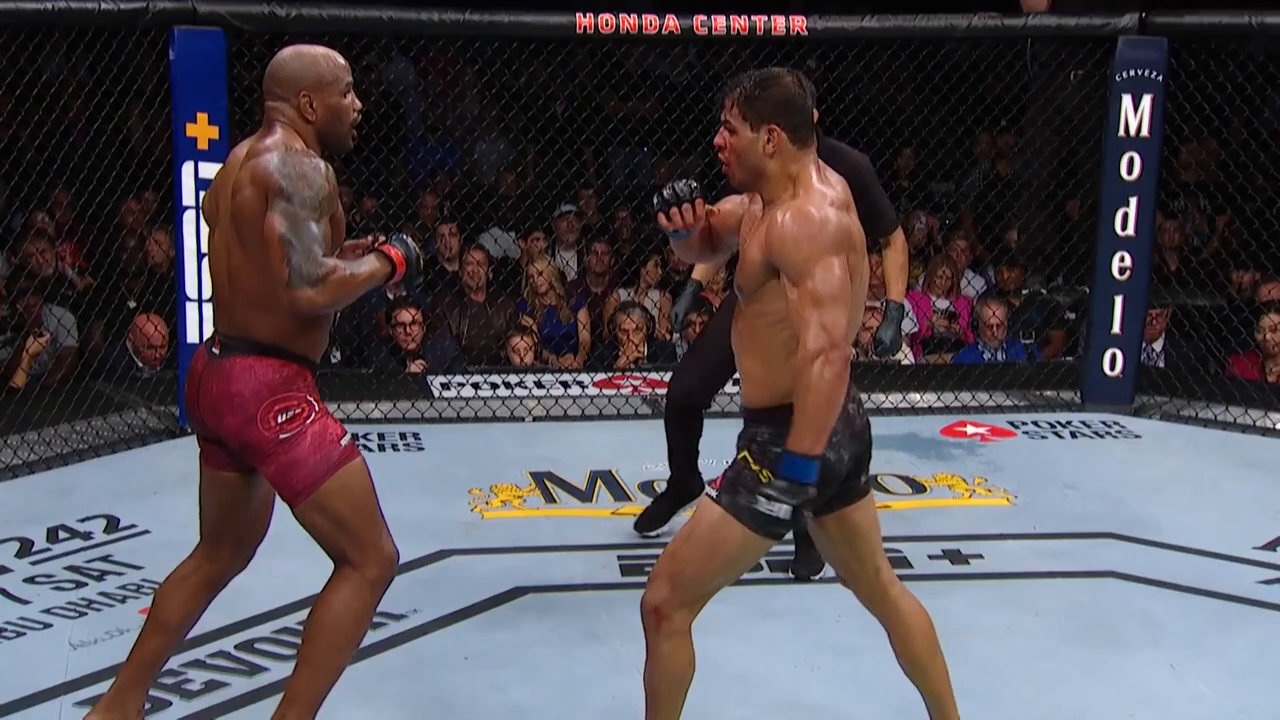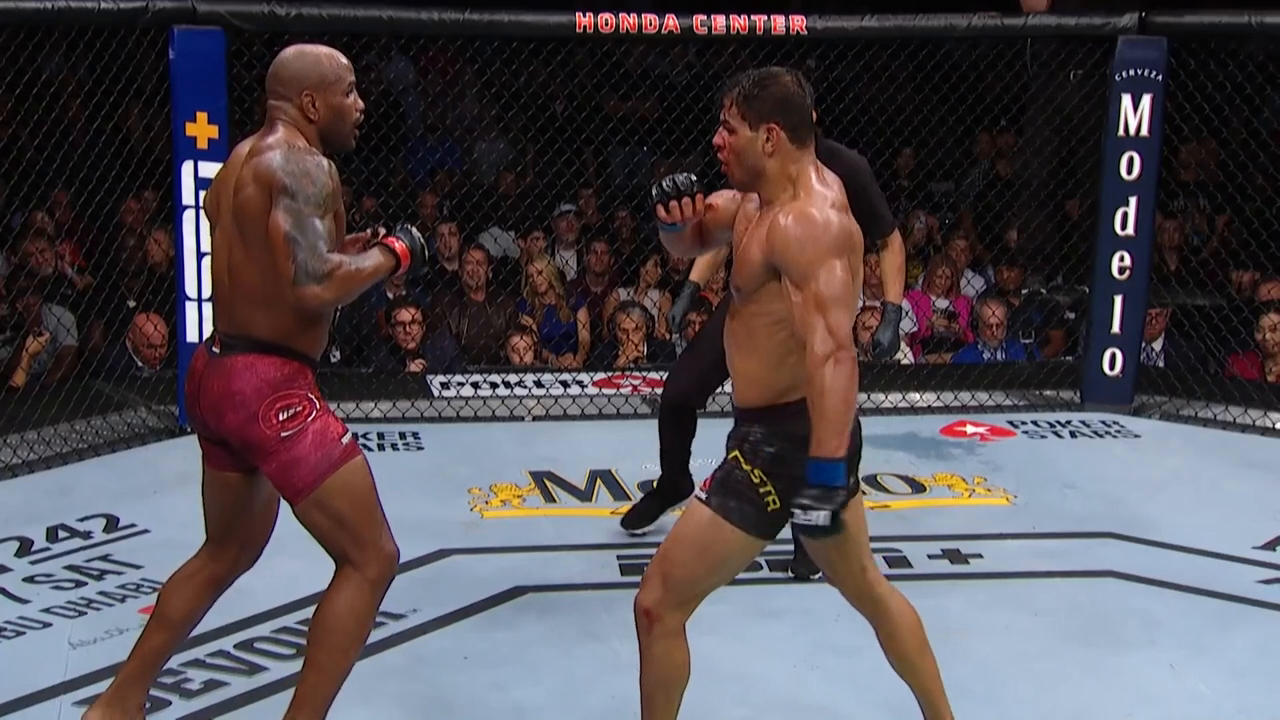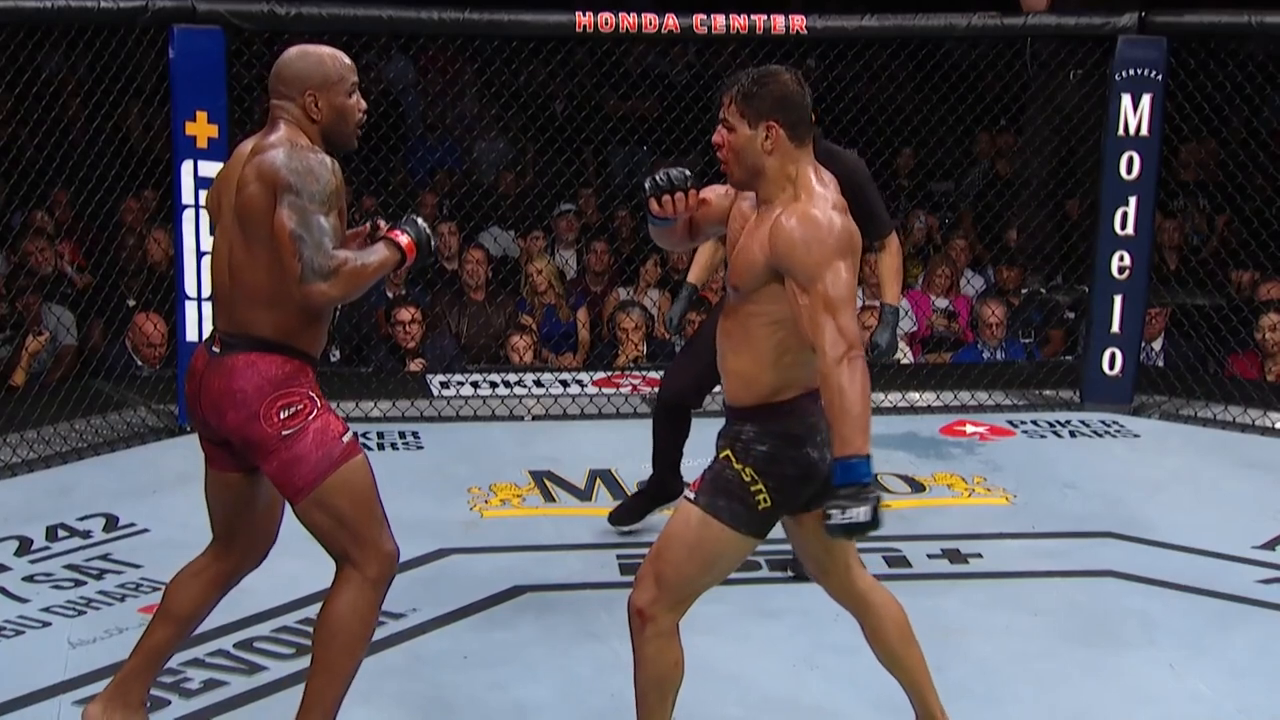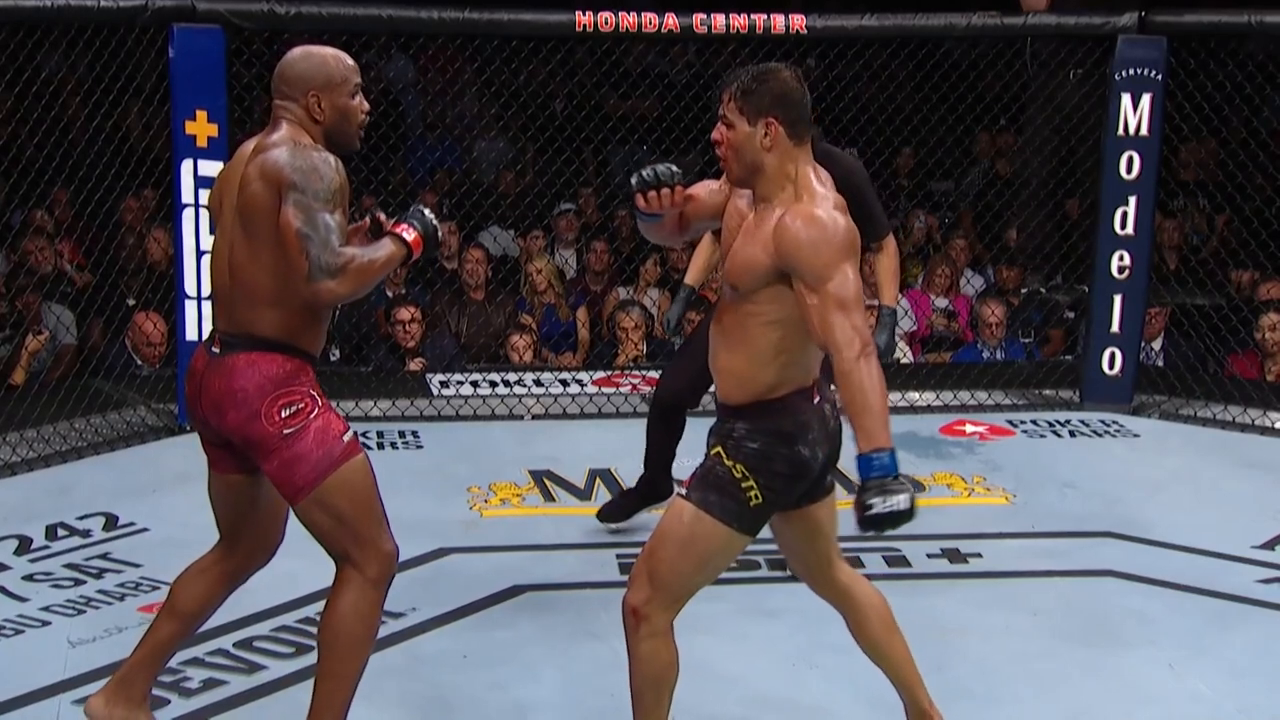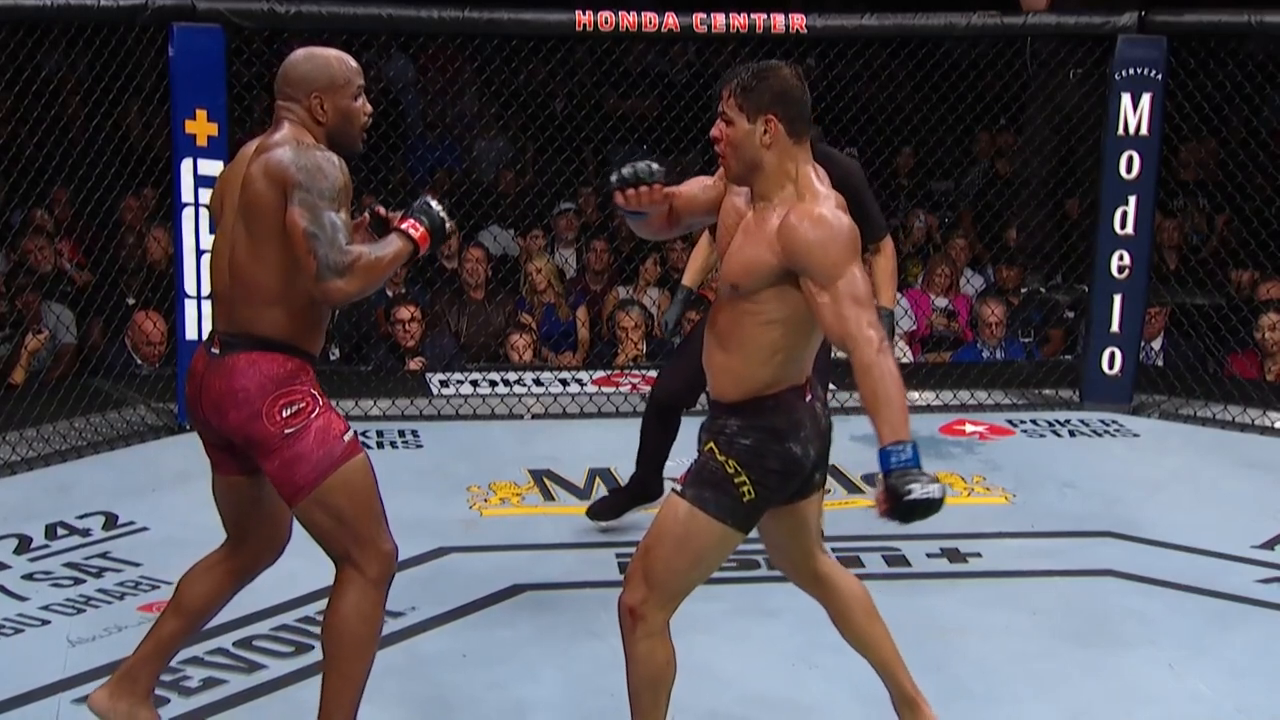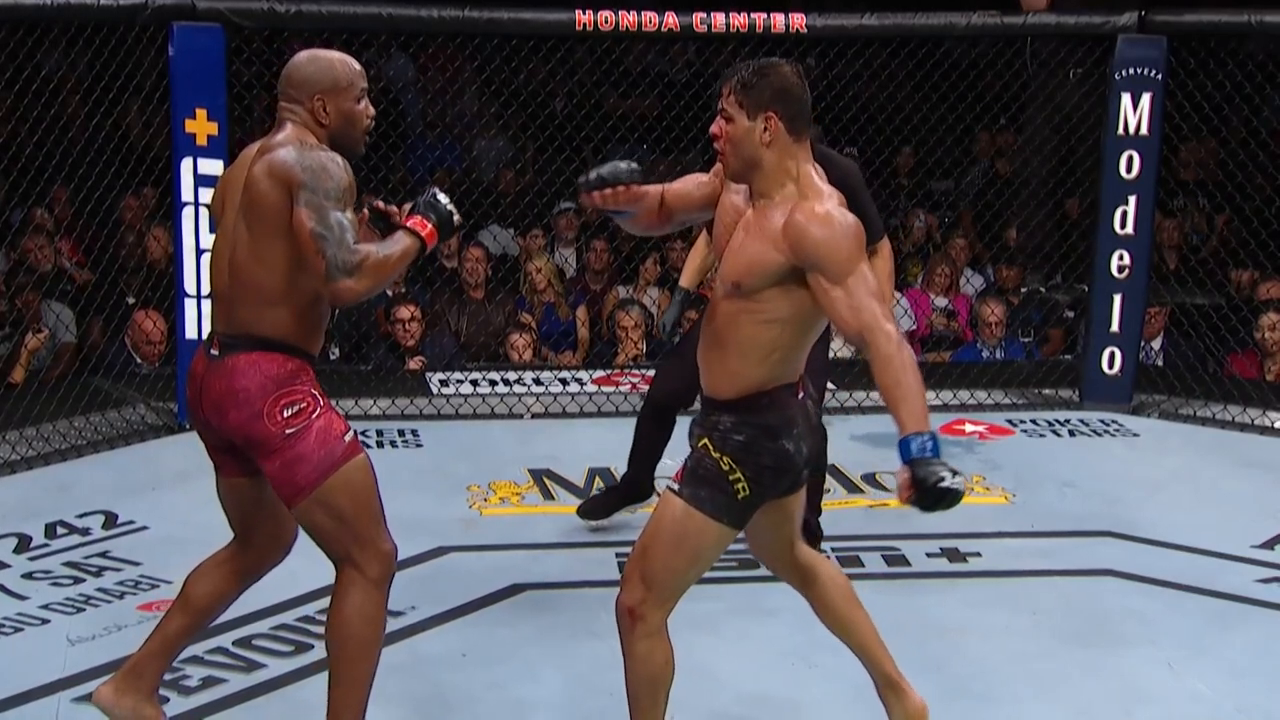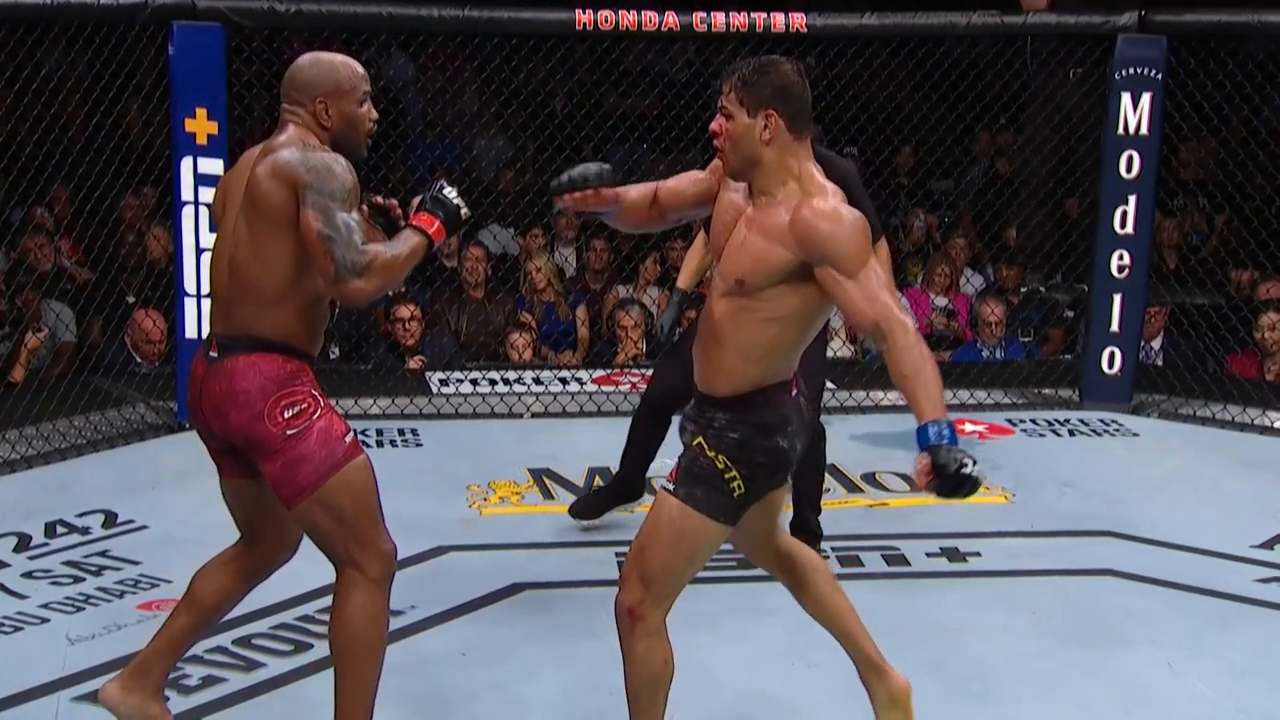
dt=0.7s
person 1, frame 1
left shoulder: (240, 162)
right shoulder: (299, 165)
right elbow: (308, 292)
left wrist: (345, 254)
right wrist: (387, 260)
left hip: (218, 374)
right hip: (269, 388)
left knee: (221, 554)
right knee: (370, 560)
person 1, frame 2
left shoulder: (242, 160)
right shoulder: (302, 164)
right elbow: (313, 289)
left wrist: (348, 248)
right wrist: (392, 254)
left hip: (218, 373)
right hip: (269, 386)
left knee: (228, 553)
right knee: (371, 560)
person 1, frame 3
left shoulder: (243, 159)
right shoulder: (305, 162)
right elbow: (318, 286)
left wrist: (353, 244)
right wrist: (397, 245)
left hip: (219, 371)
right hip: (270, 384)
left knee: (236, 550)
right knee: (371, 558)
person 1, frame 4
left shoulder: (245, 160)
right shoulder: (309, 162)
right elbow: (326, 282)
left wrist: (354, 239)
right wrist: (405, 237)
left hip: (218, 372)
right hip: (270, 384)
left knee: (245, 547)
right knee: (370, 559)
person 1, frame 5
left shoulder: (246, 161)
right shoulder: (313, 163)
right elbow: (334, 282)
left wrist: (355, 235)
right wrist: (412, 231)
left hip: (217, 372)
right hip: (270, 384)
left knee: (255, 543)
right knee: (370, 558)
person 1, frame 6
left shoulder: (246, 165)
right shoulder: (317, 164)
right elbow: (345, 281)
left wrist: (363, 229)
right wrist: (418, 229)
left hip: (216, 374)
right hip: (270, 384)
left knee: (263, 542)
right knee: (370, 560)
person 1, frame 7
left shoulder: (246, 168)
right shoulder: (320, 165)
right elbow: (353, 281)
left wrist: (369, 232)
right wrist: (426, 225)
left hip: (216, 375)
right hip: (269, 385)
left knee: (270, 541)
right knee: (369, 561)
person 2, frame 1
left shoulder: (805, 219)
right shoulder: (774, 195)
left elbow: (827, 353)
right elbow: (705, 243)
left wrist: (793, 470)
right wrist: (682, 224)
left hip: (790, 437)
right hip: (830, 428)
left knee: (666, 603)
right knee: (880, 587)
person 2, frame 2
left shoulder: (805, 222)
right shoulder: (765, 194)
left elbow: (832, 353)
right elbow: (692, 240)
left wrist: (827, 476)
right wrist: (676, 219)
left hip: (784, 439)
right hip: (806, 431)
left knee: (659, 605)
right knee: (867, 587)
person 2, frame 3
left shoulder: (807, 224)
right shoulder: (755, 189)
left elbow: (841, 351)
right elbow: (680, 234)
left wrist: (853, 471)
right wrist: (666, 211)
left hip: (771, 439)
right hip: (793, 427)
left knee: (651, 604)
right knee: (849, 582)
person 2, frame 4
left shoulder: (809, 224)
right shoulder: (748, 185)
left elbow: (852, 347)
right elbow: (672, 227)
left wrist: (878, 465)
right wrist: (654, 208)
left hip: (763, 438)
right hip: (794, 422)
left knee: (645, 604)
right knee: (830, 575)
person 2, frame 5
left shoulder: (813, 224)
right shoulder: (743, 182)
left elbow: (866, 342)
right elbow: (665, 219)
left wrist: (900, 460)
right wrist: (641, 203)
left hip: (757, 433)
right hip: (784, 419)
left knee: (642, 603)
right knee: (811, 567)
person 2, frame 6
left shoulder: (816, 223)
right shoulder: (737, 179)
left elbow: (879, 335)
right elbow: (660, 211)
left wrist: (918, 448)
right wrist: (625, 200)
left hip: (749, 431)
right hip: (769, 417)
left knee: (640, 603)
right knee: (788, 556)
person 2, frame 7
left shoulder: (821, 219)
right shoulder: (733, 176)
left elbow: (891, 326)
right elbow: (654, 206)
left wrist: (936, 435)
right wrist: (608, 200)
left hip: (742, 427)
right hip: (751, 414)
left knee: (638, 603)
right knee: (767, 545)
person 3, frame 1
left shoulder: (847, 167)
left elbow: (892, 240)
left wrist: (893, 314)
right wrist: (693, 289)
right knee: (683, 393)
left ankle: (809, 532)
right ankle: (683, 485)
person 3, frame 2
left shoulder: (845, 168)
left elbow: (889, 241)
left wrist: (891, 315)
right wrist: (690, 290)
right knee: (679, 392)
right ankle: (673, 483)
person 3, frame 3
left shoulder: (842, 169)
left elbow: (886, 242)
right elbow: (719, 233)
left wrist: (889, 317)
right wrist: (687, 293)
right knee: (675, 392)
right ankle: (663, 483)
person 3, frame 4
left shoulder: (840, 171)
left elbow: (883, 244)
right elbow: (716, 234)
left wrist: (886, 318)
right wrist: (684, 294)
right knee: (670, 392)
right ankle: (654, 483)
person 3, frame 5
left shoulder: (838, 171)
left elbow: (880, 245)
right elbow: (713, 234)
left wrist: (885, 315)
right wrist: (683, 295)
right knee: (668, 391)
right ankle: (644, 484)
person 3, frame 6
left shoulder: (837, 173)
left elbow: (877, 247)
right elbow: (711, 234)
right wrist: (681, 296)
right knee: (664, 392)
left ankle: (807, 527)
right ankle: (635, 484)
person 3, frame 7
left shoulder: (834, 173)
left elbow: (875, 247)
right elbow: (709, 235)
right wrist: (678, 297)
left knee: (803, 421)
right knee: (661, 391)
left ankle: (806, 529)
right ankle: (626, 484)
